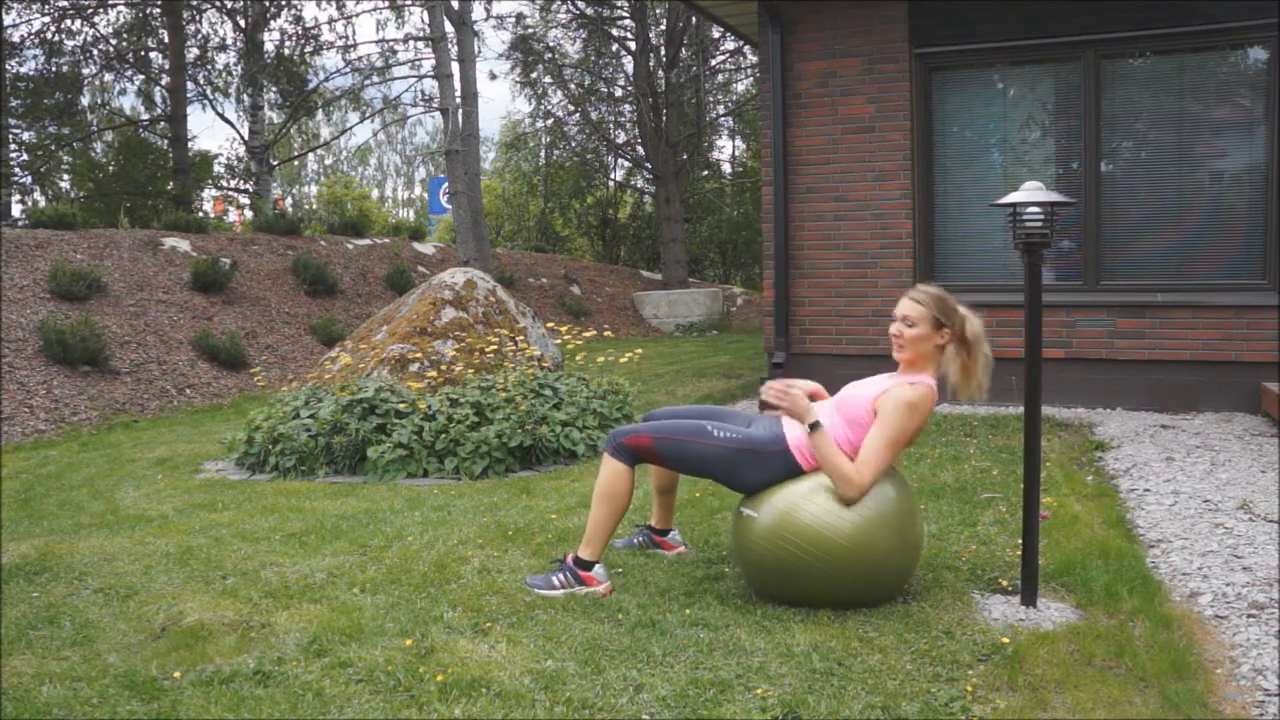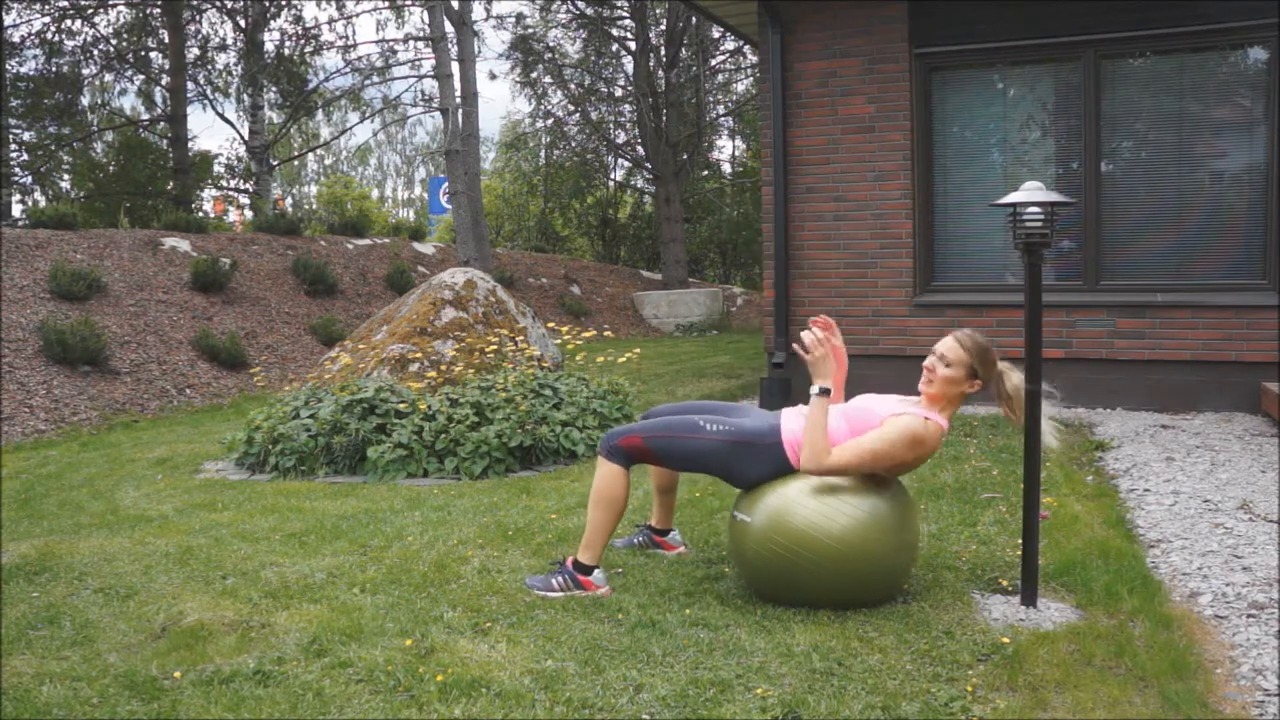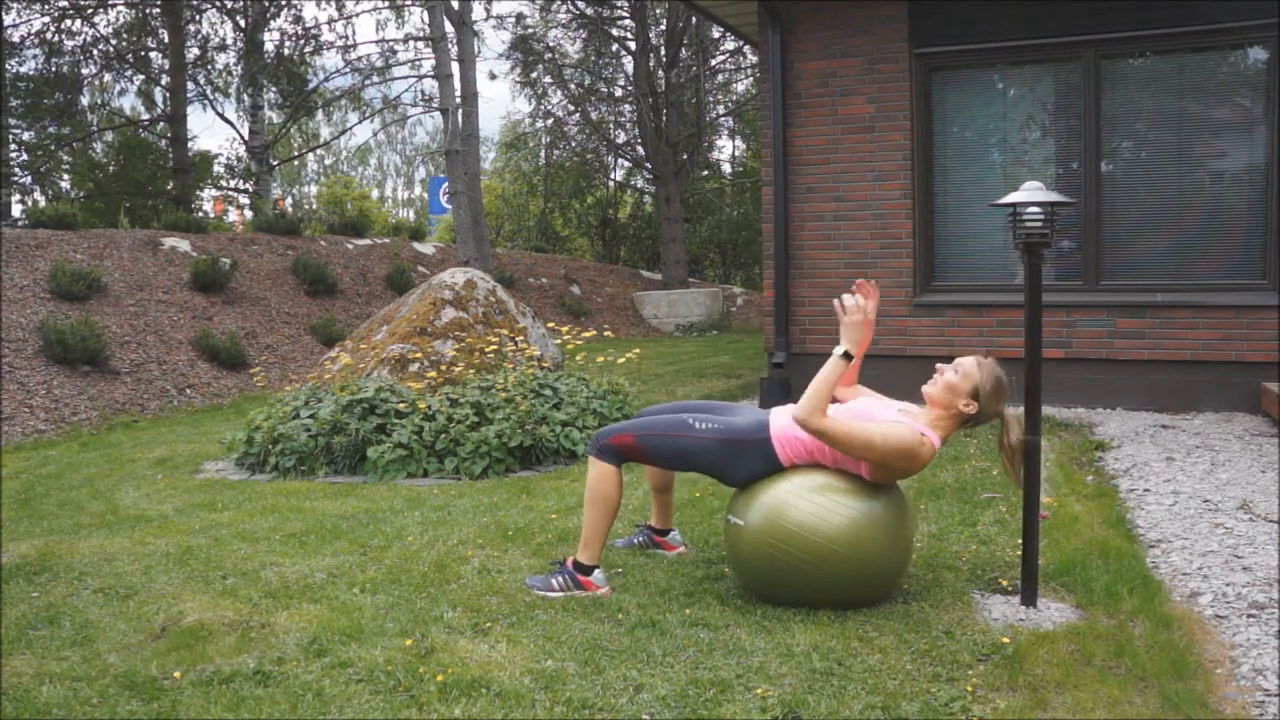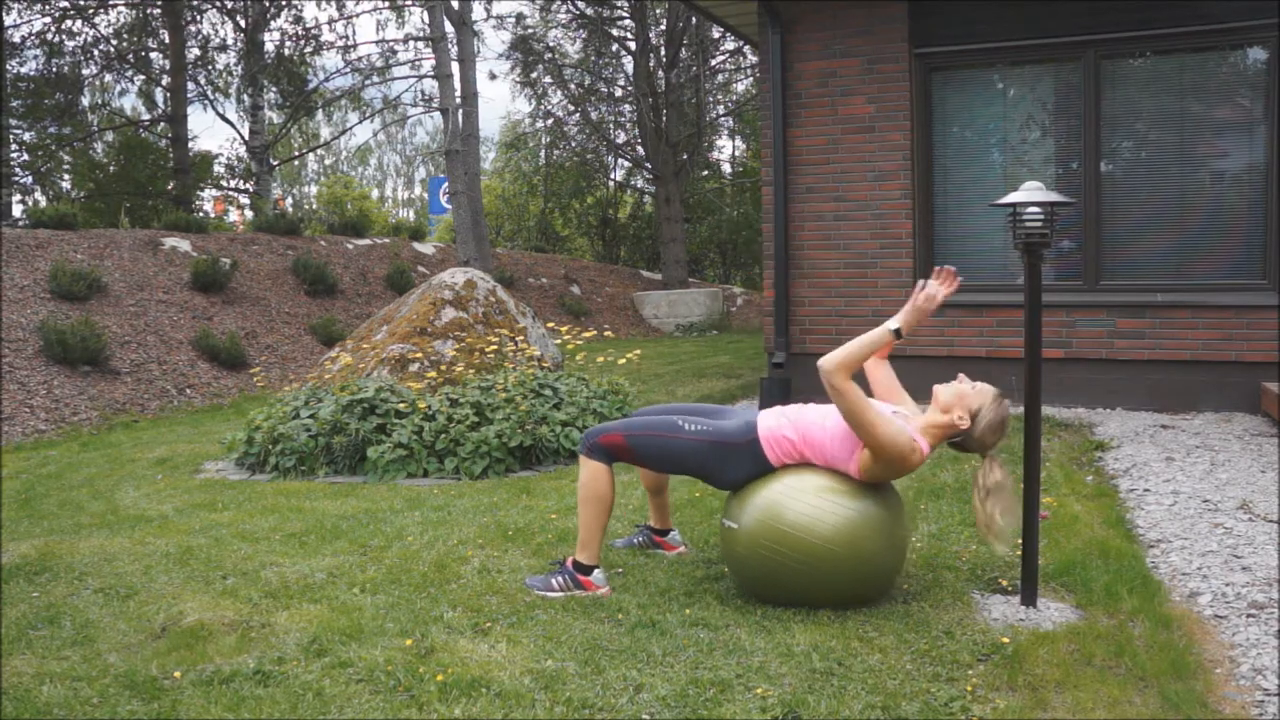
dt=0.2s
person 1, frame 1
left shoulder: (911, 396)
right shoulder: (911, 378)
left elbow: (851, 487)
left wrist: (810, 418)
right wrist: (818, 395)
left hip: (773, 455)
right hip: (778, 434)
left knee: (622, 442)
right knee: (655, 421)
left ankle: (584, 569)
right ankle: (661, 532)
person 1, frame 2
left shoulder: (921, 430)
right shoulder: (923, 409)
left elbow: (815, 461)
left wrist: (823, 380)
right wrist: (839, 359)
left hip: (764, 449)
right hip: (776, 424)
left knee: (616, 443)
right knee: (654, 418)
left ankle: (584, 570)
right ankle: (661, 531)
person 1, frame 3
left shoulder: (911, 445)
right shoulder: (917, 419)
left elbow: (808, 418)
right elbow: (844, 391)
left wrist: (847, 344)
right wrist: (862, 330)
left hip: (751, 447)
right hip: (763, 422)
left knee: (605, 443)
right knee: (643, 419)
left ankle: (584, 572)
right ankle: (662, 533)
person 1, frame 4
left shoulder: (902, 449)
right shoulder: (912, 421)
left elbow: (831, 372)
right elbow: (873, 360)
left wrist: (902, 322)
right wrist: (914, 312)
left hip: (743, 449)
right hip: (754, 424)
left knee: (596, 442)
right knee: (637, 421)
left ankle: (584, 572)
right ankle: (661, 533)
